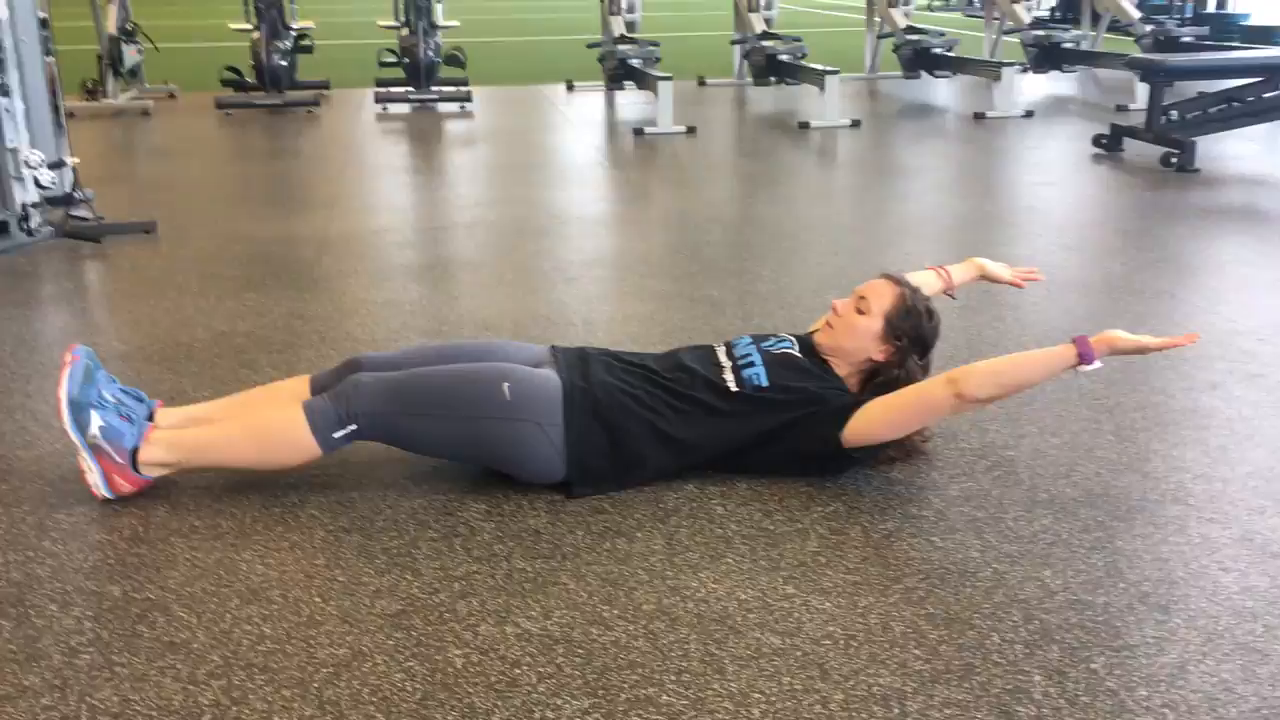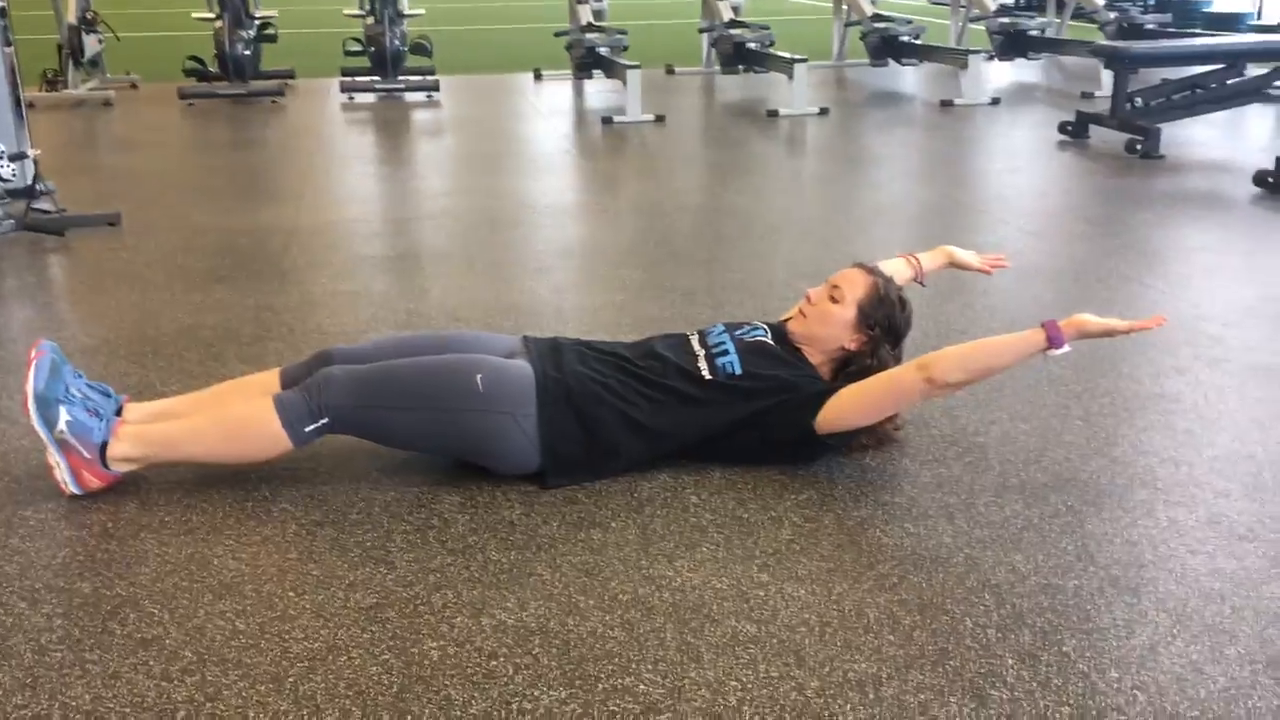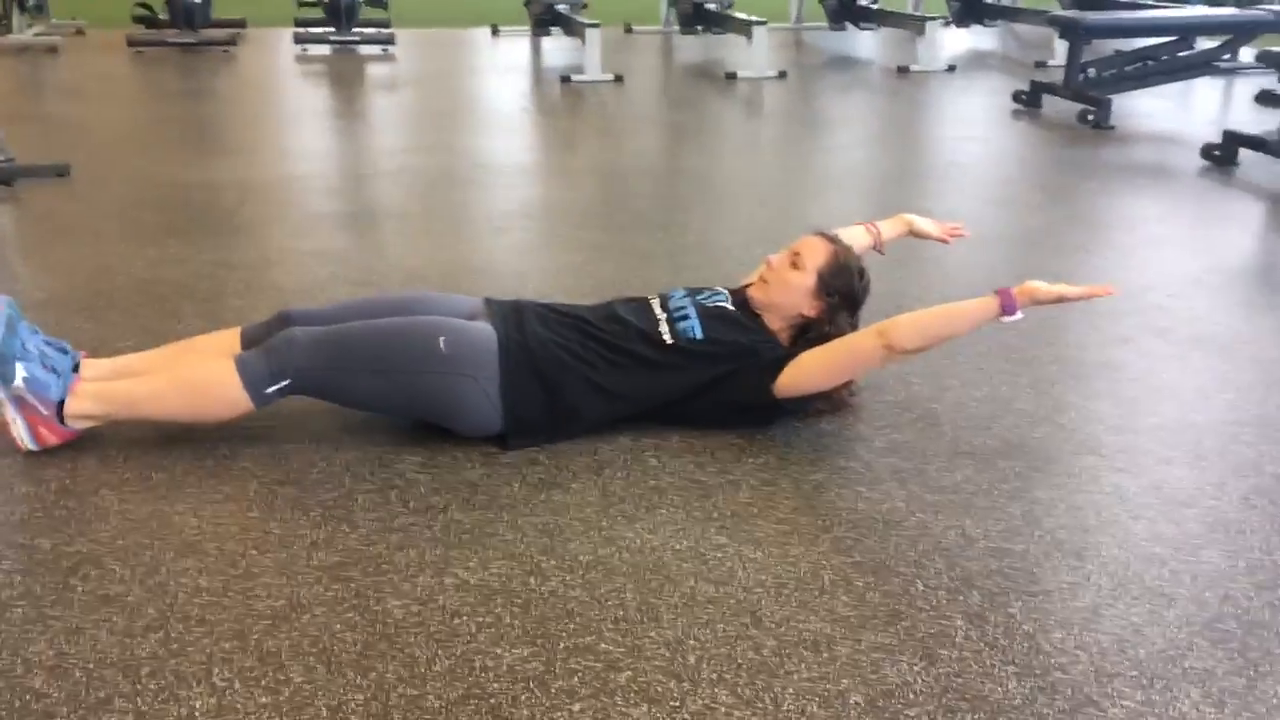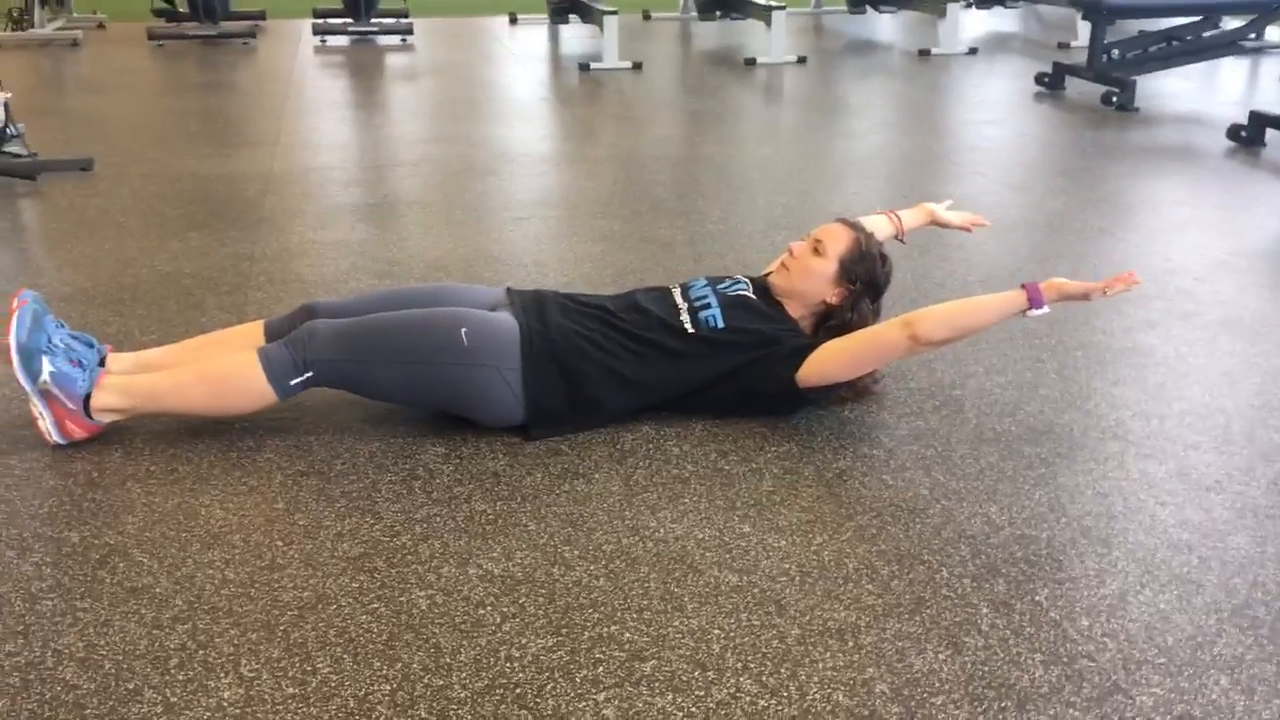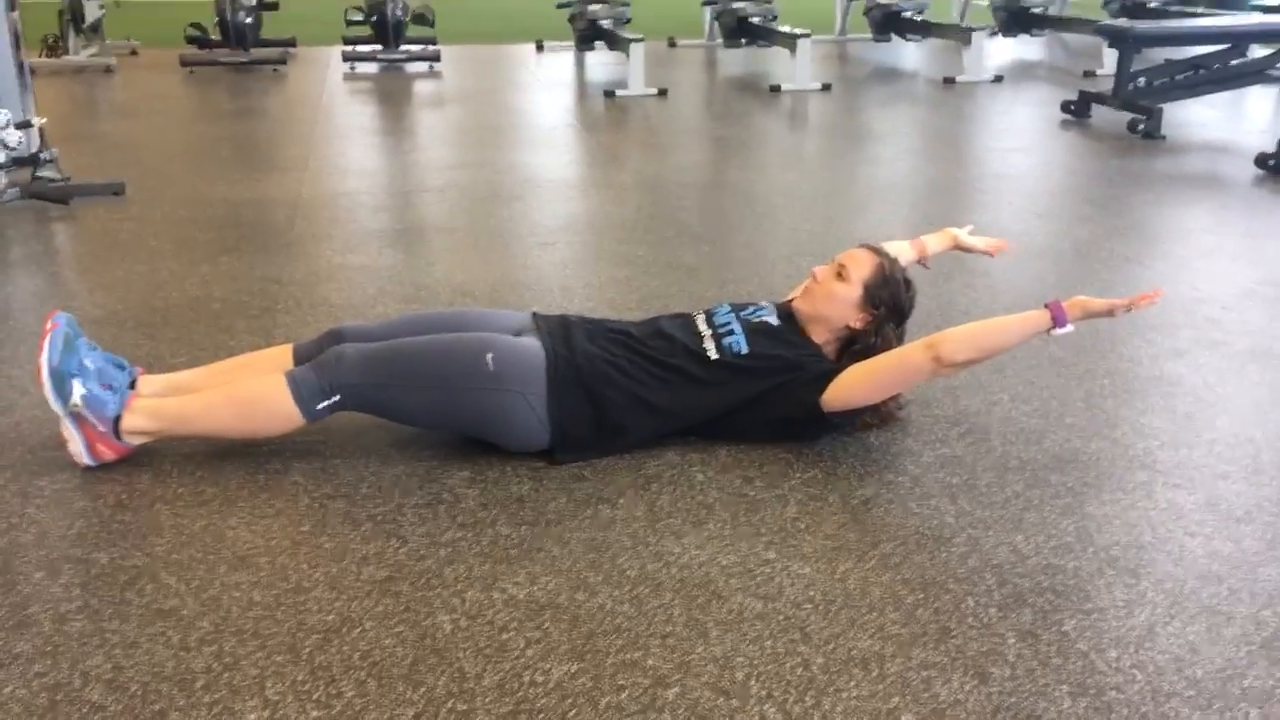
dt=0.4s
person 1, frame 1
left shoulder: (834, 414)
right shoulder: (805, 355)
left elbow: (960, 386)
right elbow: (899, 287)
left wrist: (1092, 349)
right wrist: (971, 265)
left hip: (574, 433)
right hip: (571, 374)
left knee: (359, 408)
right knee: (360, 372)
left ankle: (137, 454)
right ankle: (153, 422)
person 1, frame 2
left shoulder: (808, 402)
right shoulder: (781, 339)
left elbow: (933, 372)
right elbow: (871, 274)
left wrist: (1064, 330)
right wrist: (939, 255)
left hip: (546, 422)
right hip: (544, 363)
left knee: (333, 404)
right knee: (330, 365)
left ankle: (106, 452)
right ankle: (122, 416)
person 1, frame 3
left shoulder: (765, 368)
right shoulder: (737, 305)
left elbow: (888, 338)
right elbow: (831, 240)
left wrist: (1015, 298)
right wrist: (894, 222)
left hip: (507, 384)
right hip: (505, 325)
left knee: (291, 363)
right knee: (289, 325)
person 1, frame 4
left shoulder: (786, 359)
right shoulder: (758, 293)
left elbow: (913, 330)
right elbow: (852, 230)
left wrist: (1042, 293)
right wrist: (920, 212)
left hip: (529, 375)
right hip: (527, 315)
left knee: (315, 356)
right knee: (314, 315)
right ankle: (106, 366)
person 1, frame 5
left shoulder: (811, 383)
right shoulder: (779, 319)
left elbow: (936, 351)
right elbow: (872, 255)
left wrist: (1065, 311)
right wrist: (944, 238)
left hip: (554, 398)
right hip: (553, 340)
left knee: (342, 380)
right knee: (341, 341)
left ankle: (119, 424)
right ankle: (135, 388)
